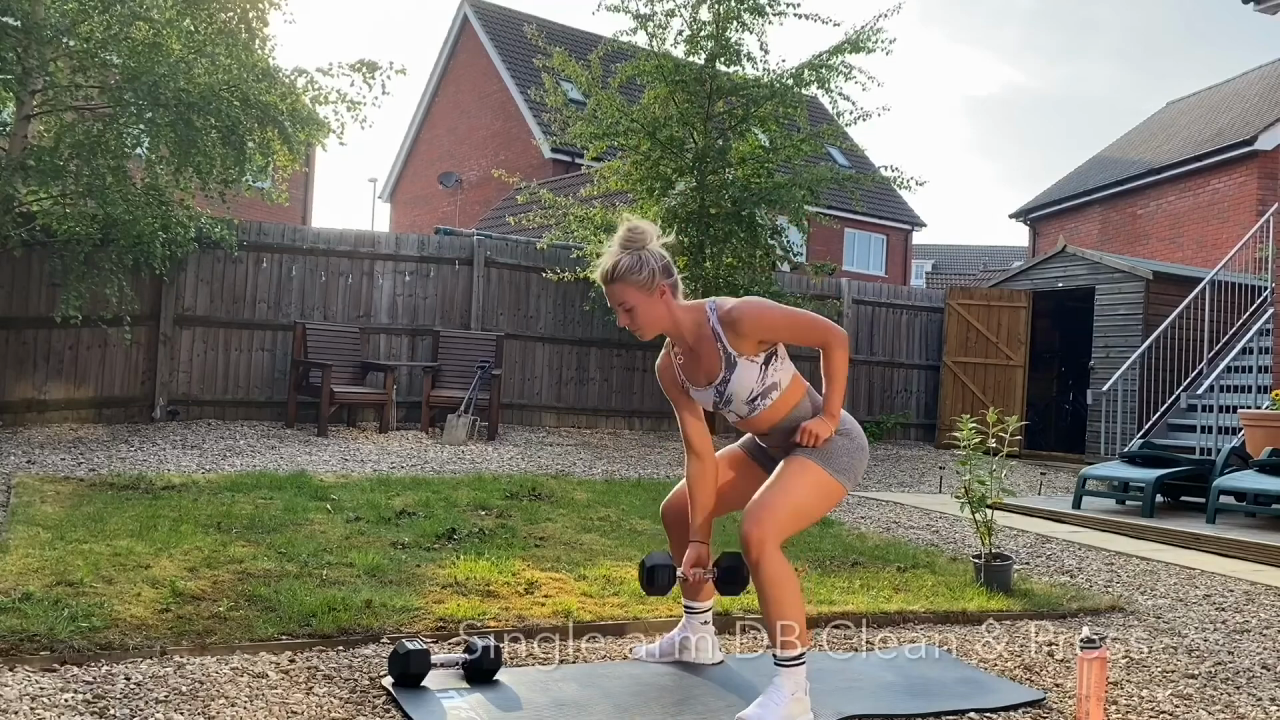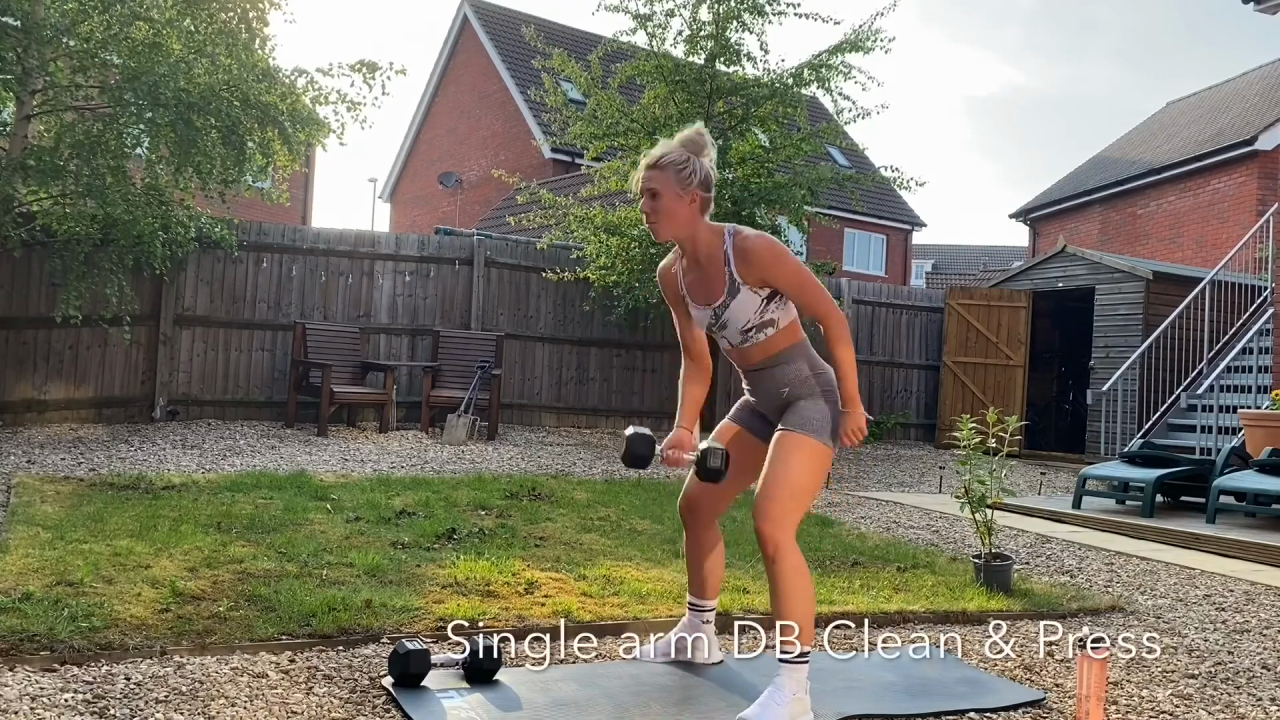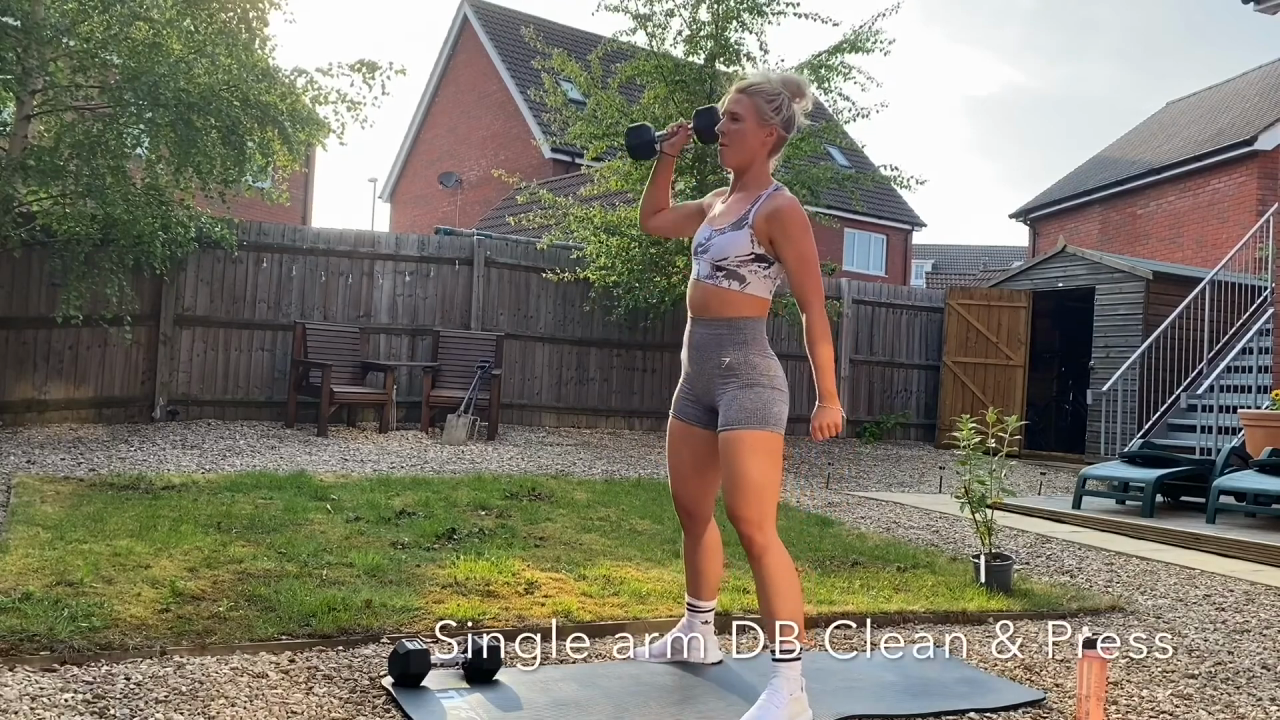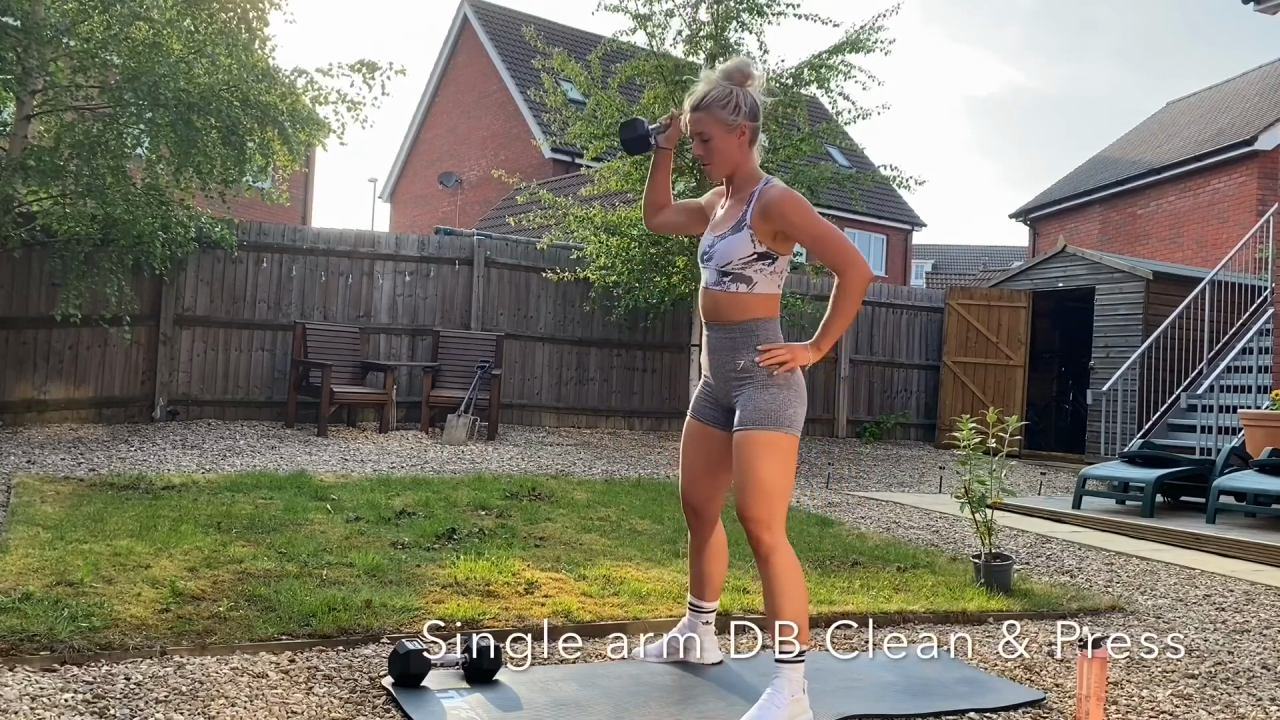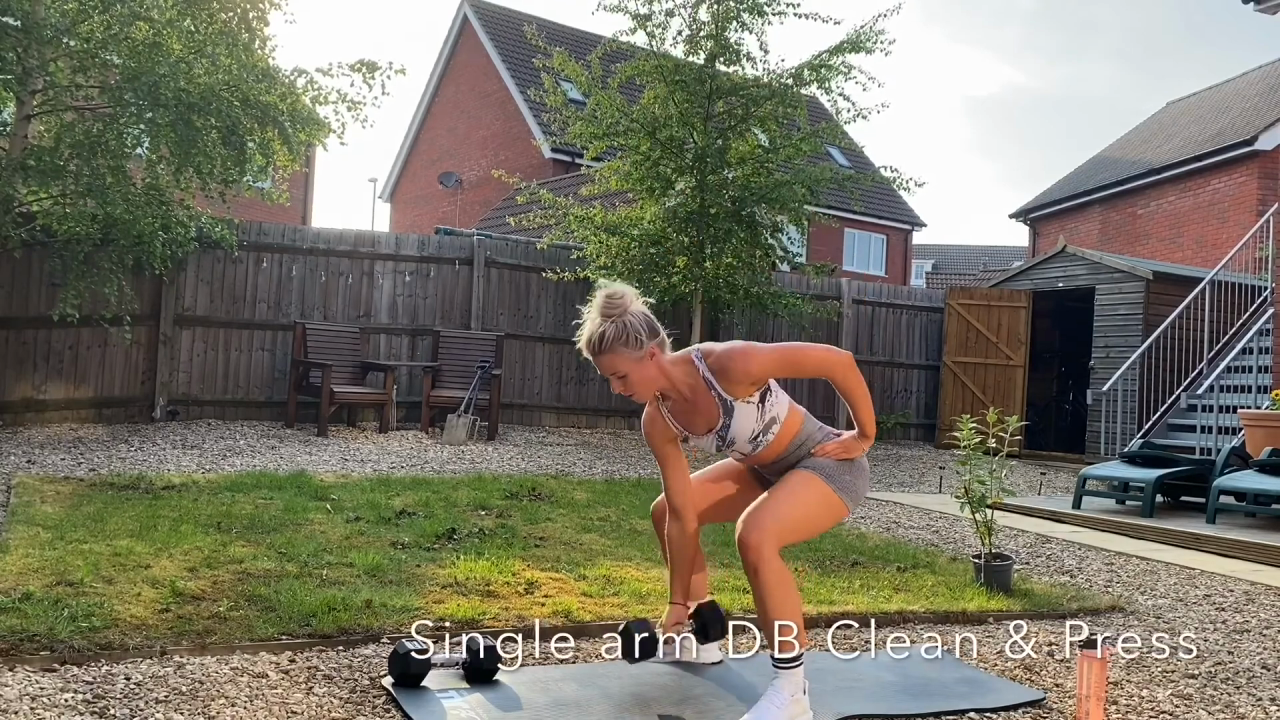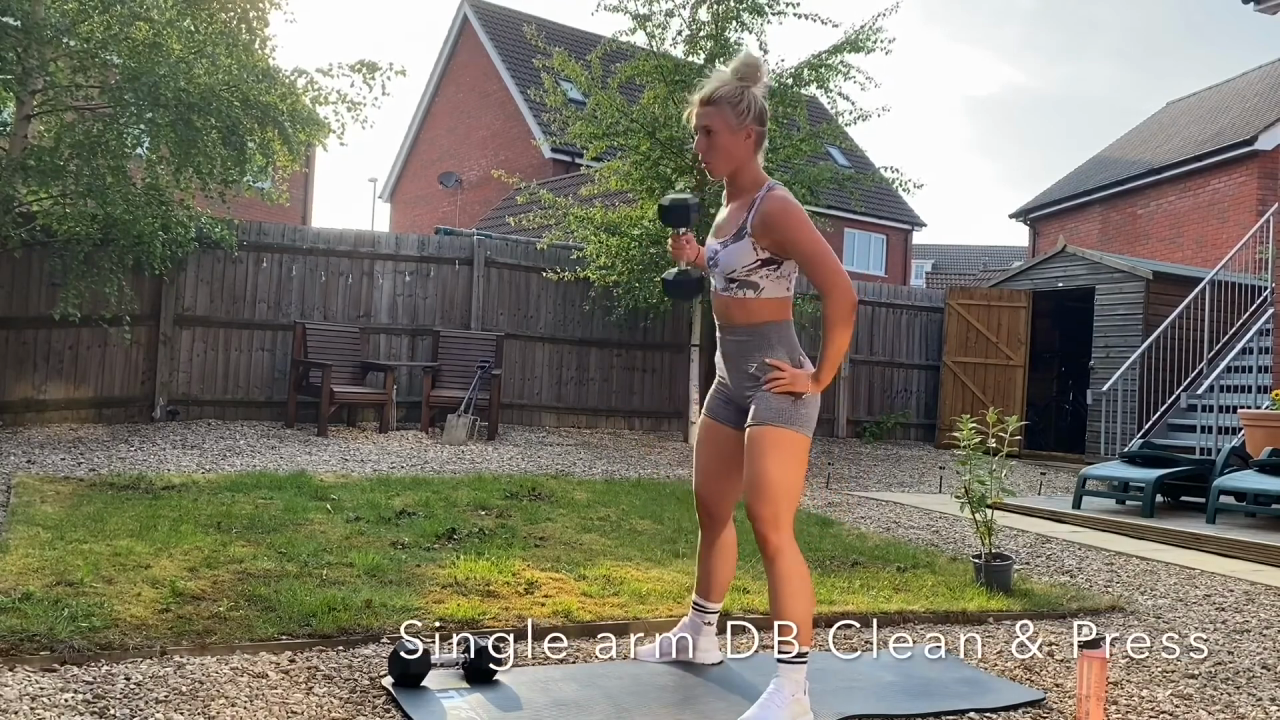
dt=0.7s
person 1, frame 1
left shoulder: (738, 317)
right shoulder: (670, 365)
left elbow: (836, 339)
right elbow: (700, 451)
left wrist: (829, 415)
right wrist: (698, 542)
left hip: (830, 443)
right hip: (770, 447)
left knee: (757, 533)
right knee: (677, 511)
right ankle: (697, 635)
person 1, frame 2
left shoulder: (753, 249)
right shoulder: (672, 275)
left elbow: (832, 318)
right elbow: (695, 364)
left wrist: (850, 401)
right wrist: (684, 429)
left hip: (807, 394)
right hip: (758, 400)
left knee: (771, 528)
right knee: (695, 508)
right ankle: (698, 633)
person 1, frame 3
left shoulder: (780, 209)
right shoulder: (720, 201)
left elbow: (813, 307)
right elbow: (653, 221)
left wrist: (829, 396)
right wrist: (667, 158)
left hip: (745, 373)
right hip: (697, 373)
left knee: (753, 526)
right knee: (690, 511)
right ankle: (697, 634)
person 1, frame 4
left shoulder: (776, 201)
right shoulder: (718, 200)
left elbow: (855, 271)
right elbow: (657, 217)
left wrist: (817, 349)
right wrist: (662, 158)
left hip: (765, 377)
right hip: (716, 378)
left knee: (761, 527)
right knee: (698, 509)
right ankle: (699, 636)
person 1, frame 5
left shoulder: (727, 363)
right shoulder: (658, 419)
left elbow: (840, 360)
right elbow: (681, 512)
left wrist: (865, 438)
right wrist: (678, 604)
left hip: (830, 465)
right hip: (769, 469)
left knee: (755, 536)
right knee: (665, 515)
right ankle: (700, 638)
person 1, frame 6
left shoulder: (776, 207)
right shoulder: (729, 202)
left elbow: (841, 295)
left wrist: (822, 378)
right wrist: (692, 258)
left hip: (776, 381)
right hip: (730, 377)
left knee: (770, 528)
right knee: (712, 511)
right ankle: (699, 635)
